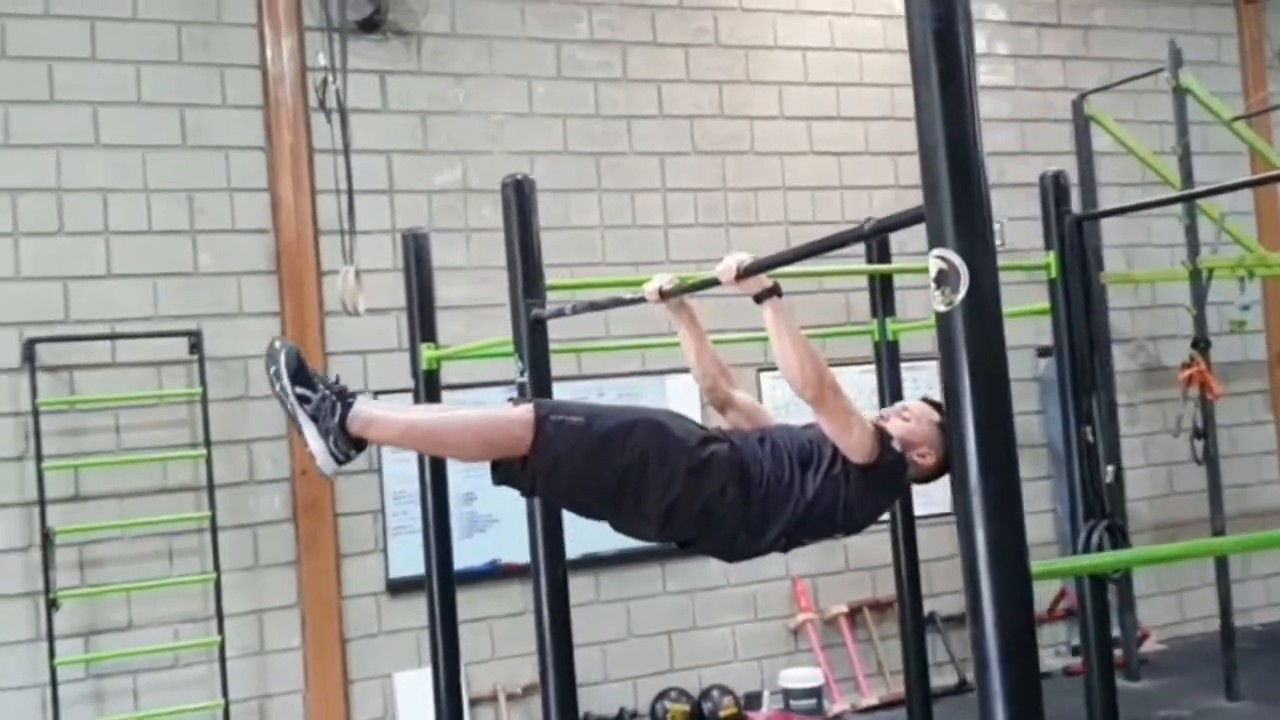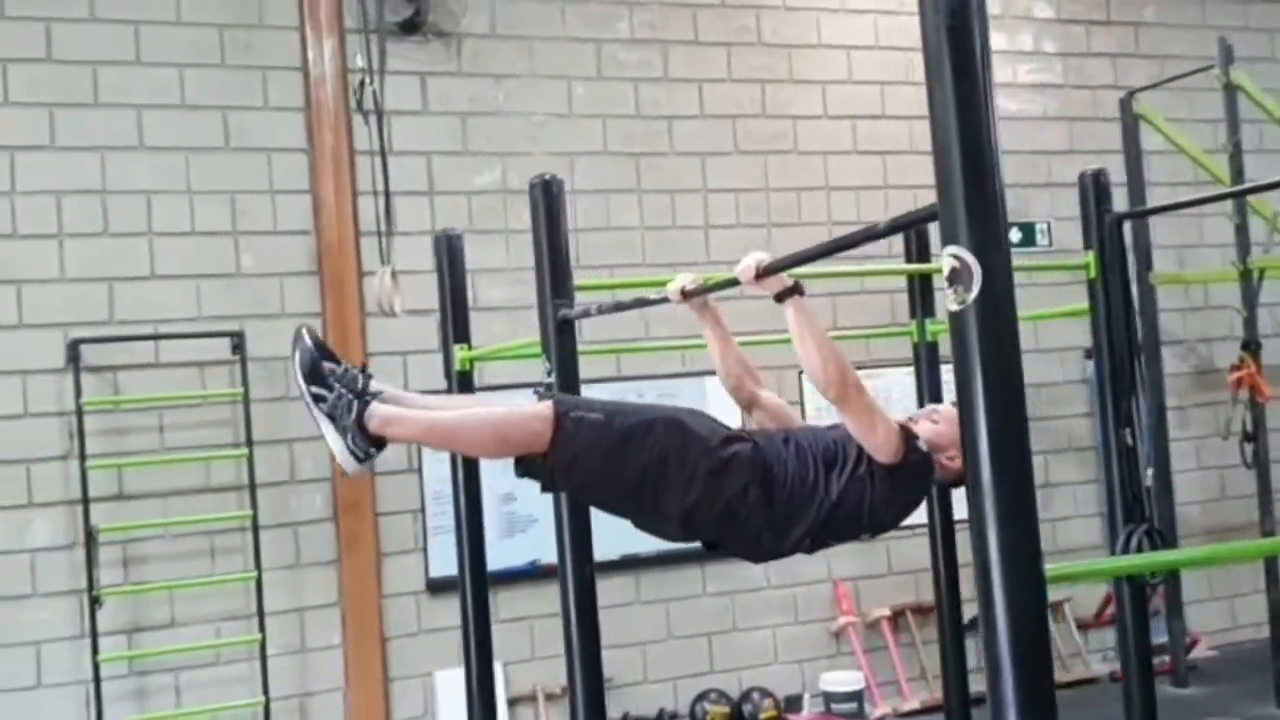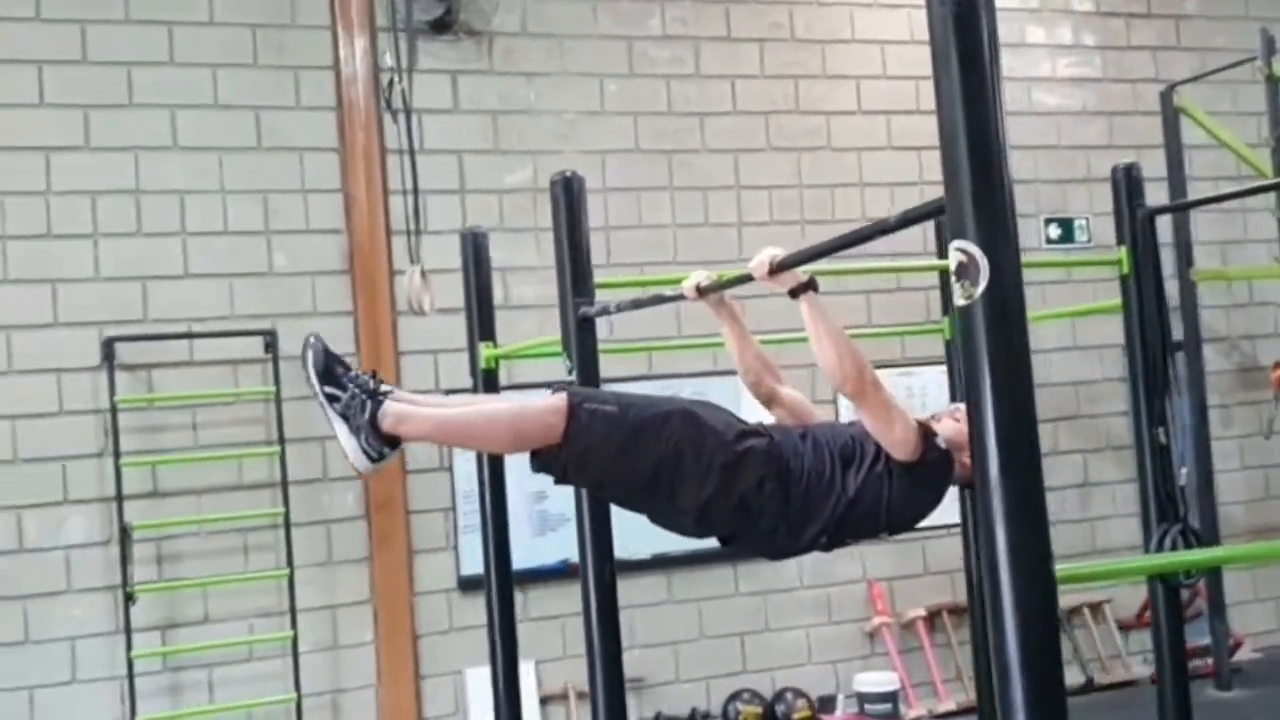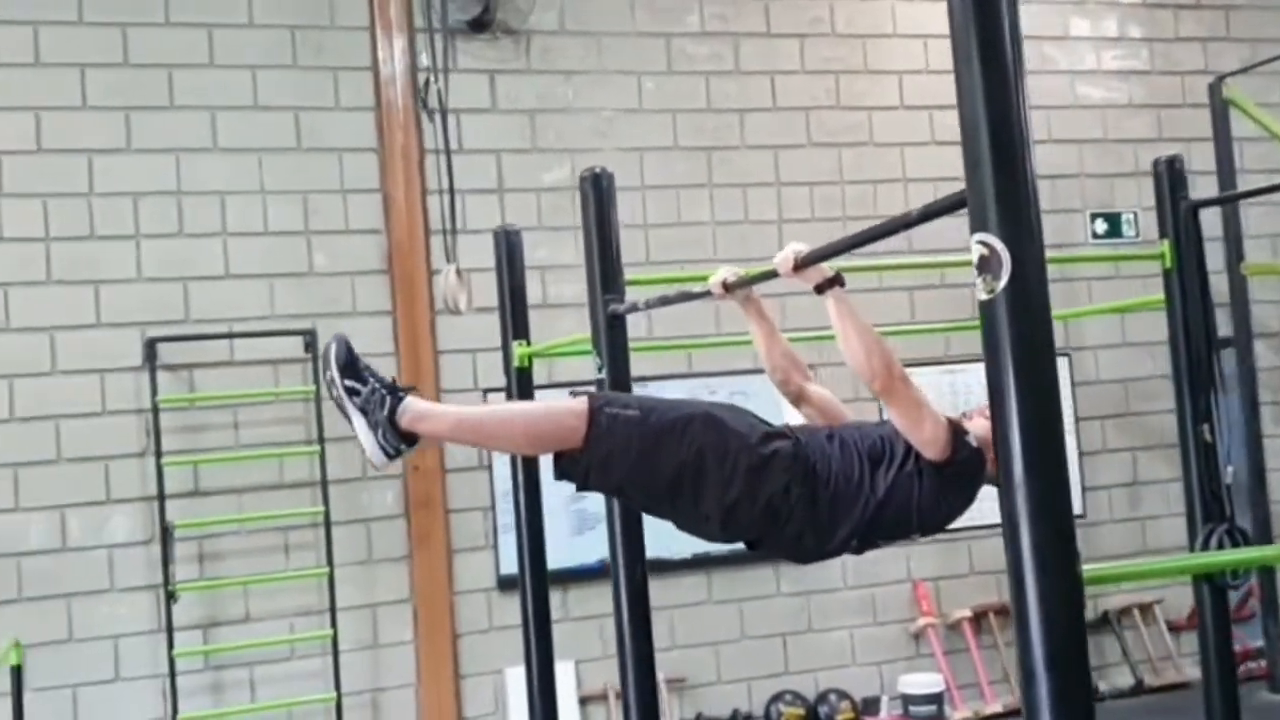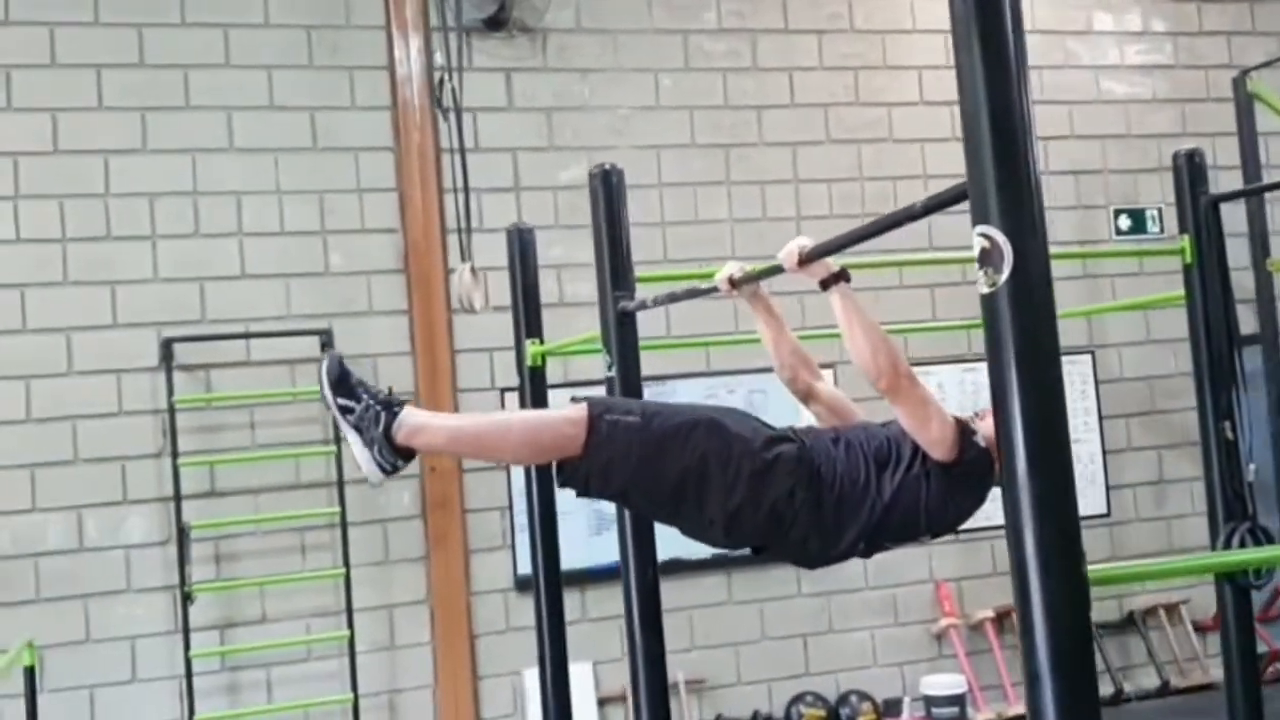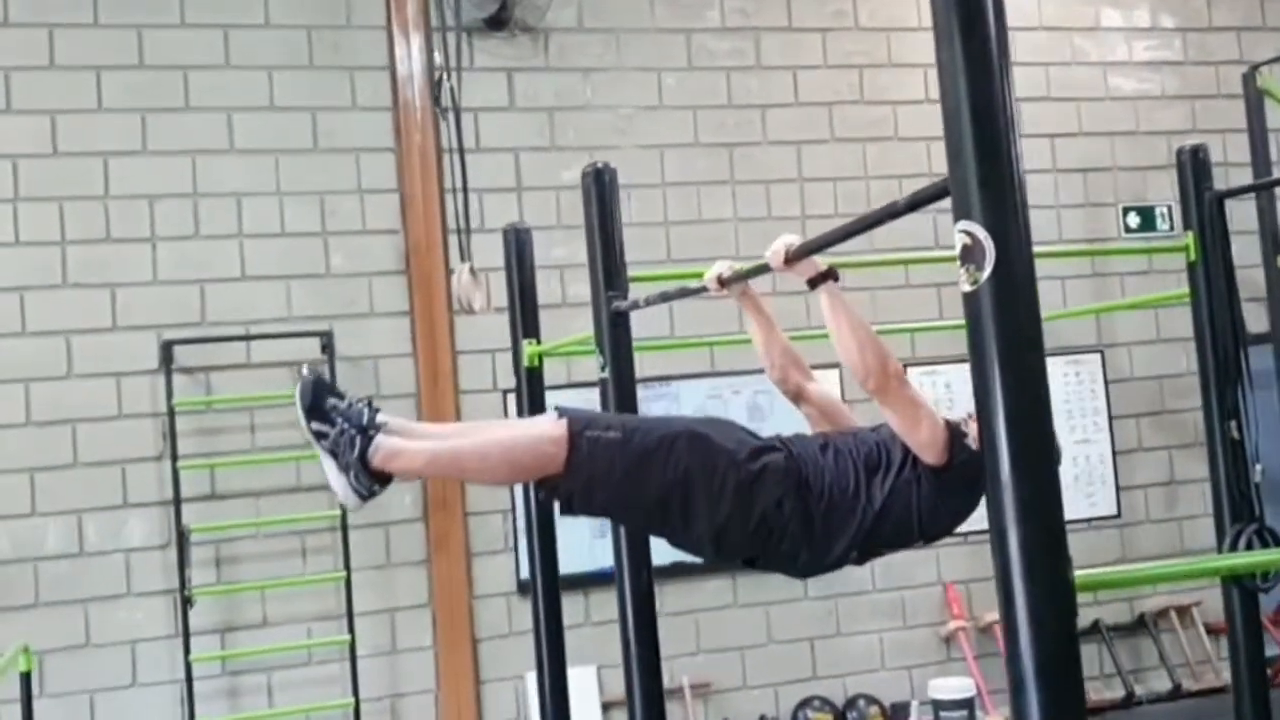
dt=0.2s
person 1, frame 1
left shoulder: (875, 470)
right shoulder: (812, 454)
left elbow: (817, 389)
right elbow: (723, 394)
left wrist: (766, 296)
right wrist: (681, 312)
left hip: (710, 485)
right hip: (703, 478)
left knee: (525, 426)
right knee: (516, 424)
left ankle: (350, 422)
right ankle: (352, 415)
person 1, frame 2
left shoulder: (902, 469)
right shoulder: (841, 453)
left elbow: (841, 389)
right elbow: (750, 392)
left wrist: (787, 295)
right wrist: (705, 312)
left hip: (735, 485)
right hip: (724, 479)
left knee: (546, 422)
right knee: (536, 420)
left ankle: (369, 421)
right ankle: (372, 401)
person 1, frame 3
left shoulder: (919, 467)
right shoulder: (860, 451)
left elbow: (857, 383)
right elbow: (769, 388)
left wrist: (801, 290)
right wrist: (722, 308)
left hip: (750, 480)
right hip: (737, 477)
left knee: (558, 415)
right knee: (550, 415)
left ankle: (383, 420)
right ankle: (387, 404)
person 1, frame 4
left shoulder: (952, 466)
right shoulder: (890, 451)
left elbow: (884, 381)
right elbow: (797, 386)
left wrist: (827, 285)
right wrist: (749, 305)
left hip: (773, 481)
right hip: (763, 481)
left knee: (579, 418)
right knee: (575, 420)
left ankle: (403, 418)
right ankle: (407, 410)
person 1, frame 5
left shoulder: (961, 464)
right shoulder: (901, 451)
left elbow: (890, 378)
right elbow: (806, 382)
left wrist: (832, 281)
right wrist: (756, 300)
left hip: (778, 484)
right hip: (767, 485)
left knee: (579, 425)
right knee: (573, 426)
left ankle: (398, 431)
right ankle: (403, 423)
person 1, frame 6
left shoulder: (954, 467)
right shoulder: (892, 455)
left elbow: (880, 378)
right elbow: (797, 383)
left wrist: (819, 279)
right wrist: (747, 299)
left hip: (764, 493)
right hip: (755, 493)
left knee: (559, 442)
right knee: (553, 436)
left ankle: (376, 455)
right ankle: (382, 436)
